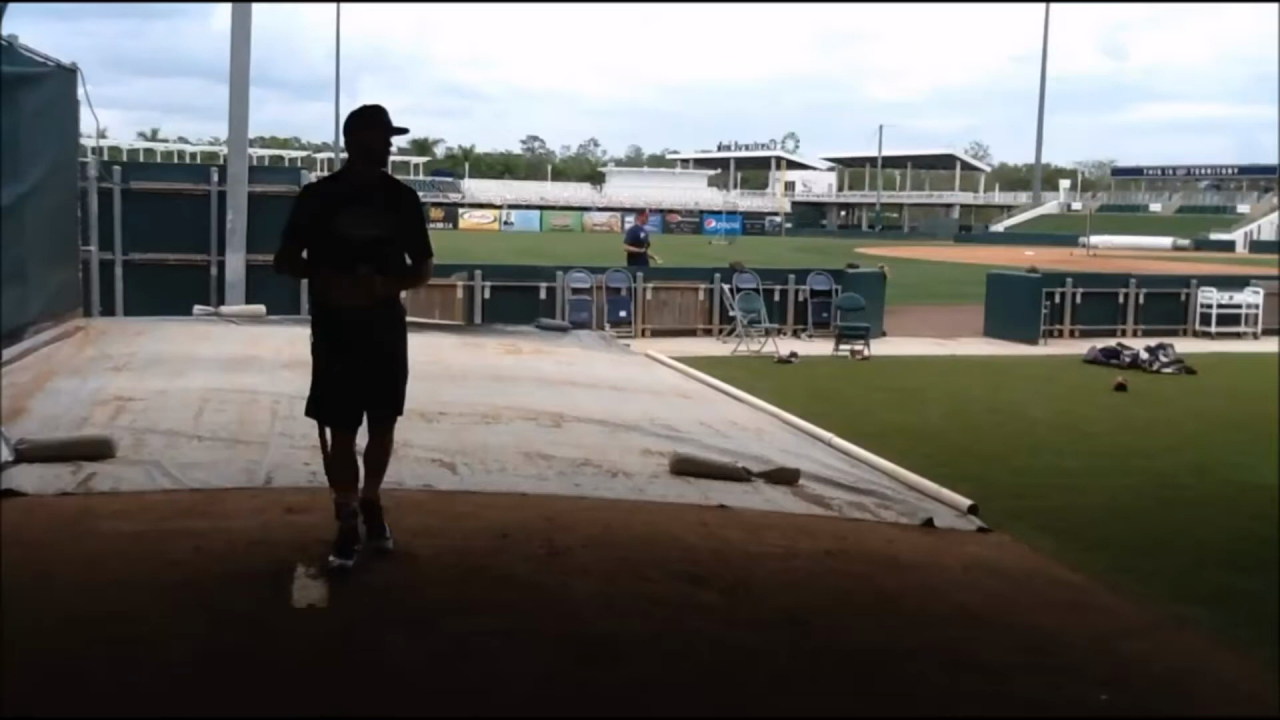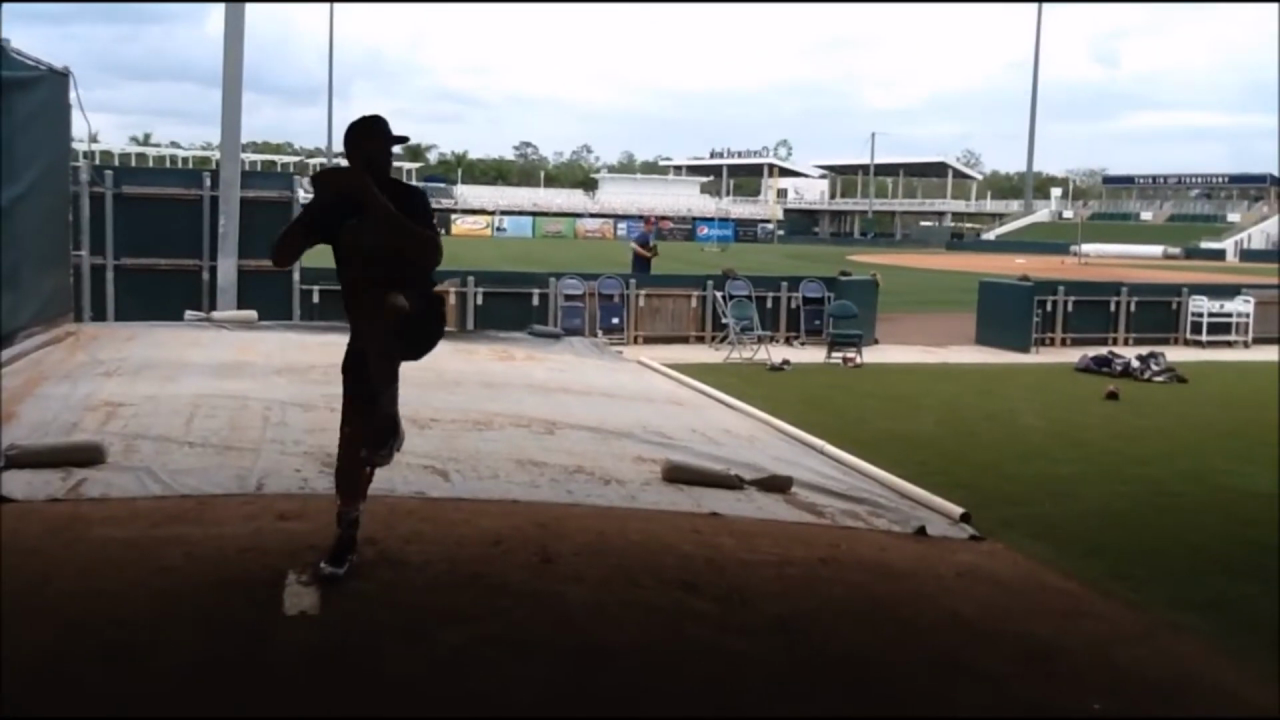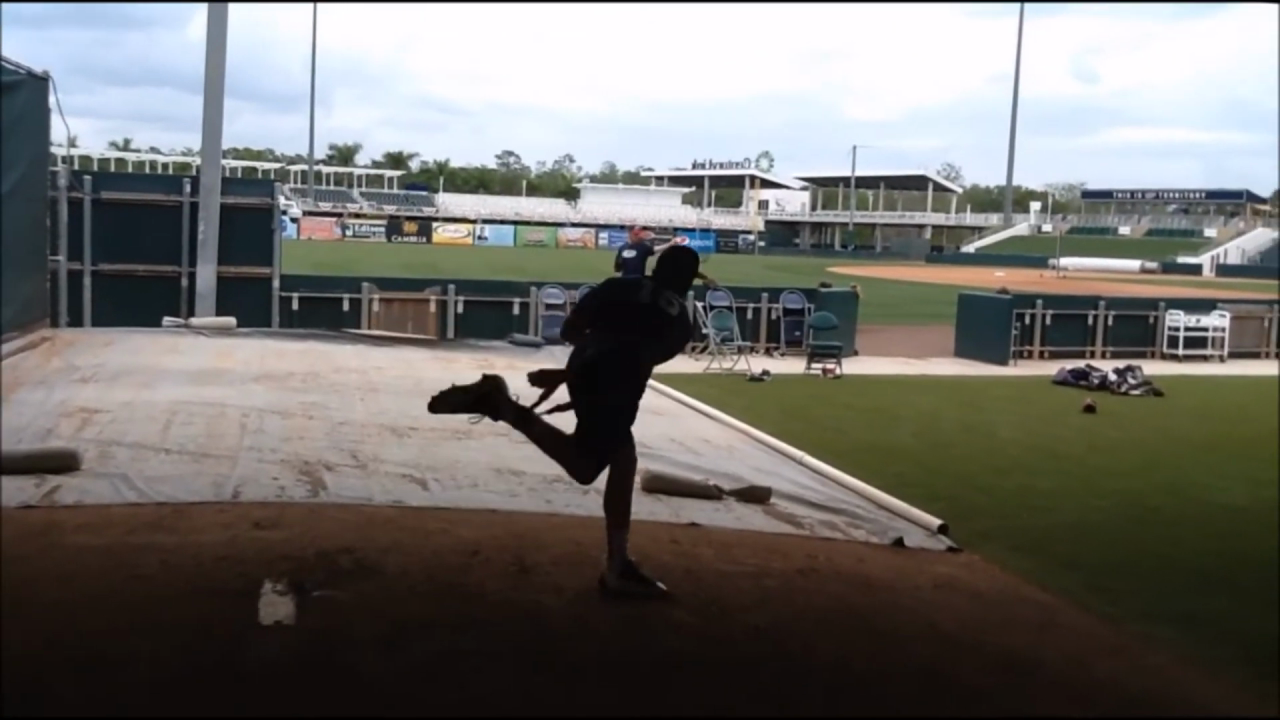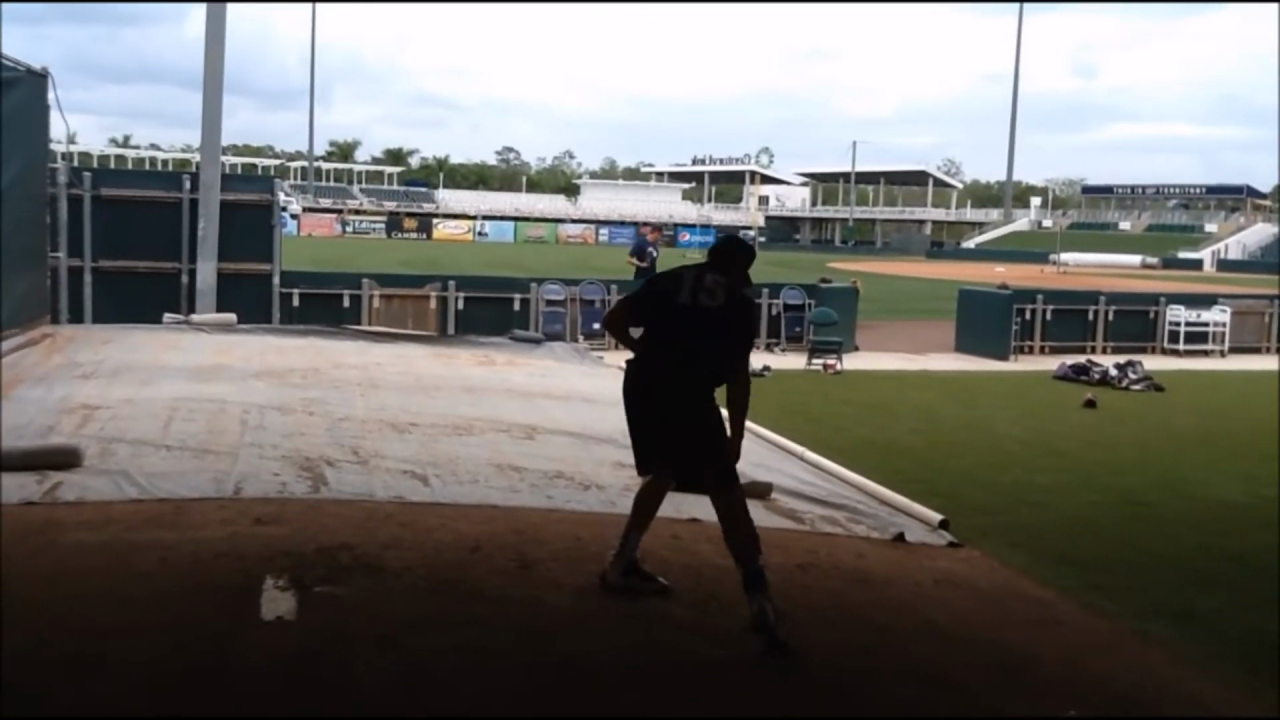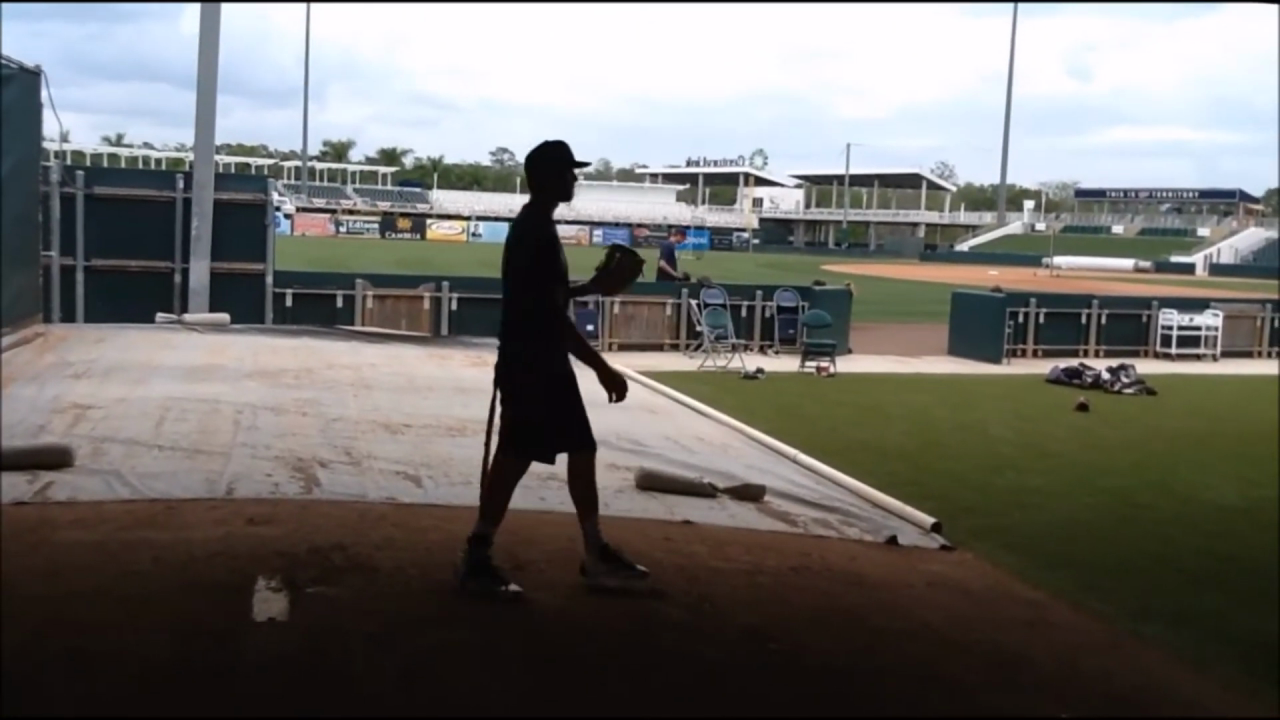
dt=1s
person 1, frame 1
left shoulder: (402, 198)
right shoulder: (317, 196)
left elbow: (423, 267)
right elbow: (285, 260)
left wrist: (387, 285)
right wrist: (328, 281)
left hip: (386, 330)
right hip: (335, 332)
left knee: (383, 427)
right knee: (340, 431)
left ankle: (370, 502)
right ankle: (347, 523)
person 1, frame 2
left shoulder: (409, 198)
right shoulder: (333, 205)
left elbow: (431, 255)
right elbow: (281, 257)
left wrist: (372, 198)
right wrist: (318, 203)
left hip: (418, 320)
right hip: (369, 332)
left knee: (380, 305)
right knee: (353, 434)
left ankle: (387, 422)
right ankle: (347, 532)
person 1, frame 3
left shoulder: (618, 287)
right shoulder: (681, 319)
left elbow: (571, 326)
right elbow: (654, 353)
right wrist: (565, 376)
left hip: (590, 363)
right hip: (620, 370)
left knee: (624, 460)
right knee: (583, 465)
left ankle: (619, 567)
right ankle: (497, 401)
person 1, frame 4
left shoulder: (666, 281)
right shoulder: (741, 302)
left elbow: (614, 319)
right elbow: (737, 374)
right wrist: (737, 435)
left hip: (642, 384)
right hip: (688, 393)
left knee: (662, 472)
right knee: (727, 493)
left ankle: (622, 564)
right ankle: (758, 598)
person 1, frame 5
left shoulder: (531, 226)
right shoulder: (536, 232)
right elbow: (552, 314)
left wrist: (590, 287)
right wrist: (601, 368)
left hip: (543, 358)
right hip: (530, 361)
left knee: (581, 450)
right knee: (514, 458)
left ankle: (597, 554)
right ankle: (477, 559)
